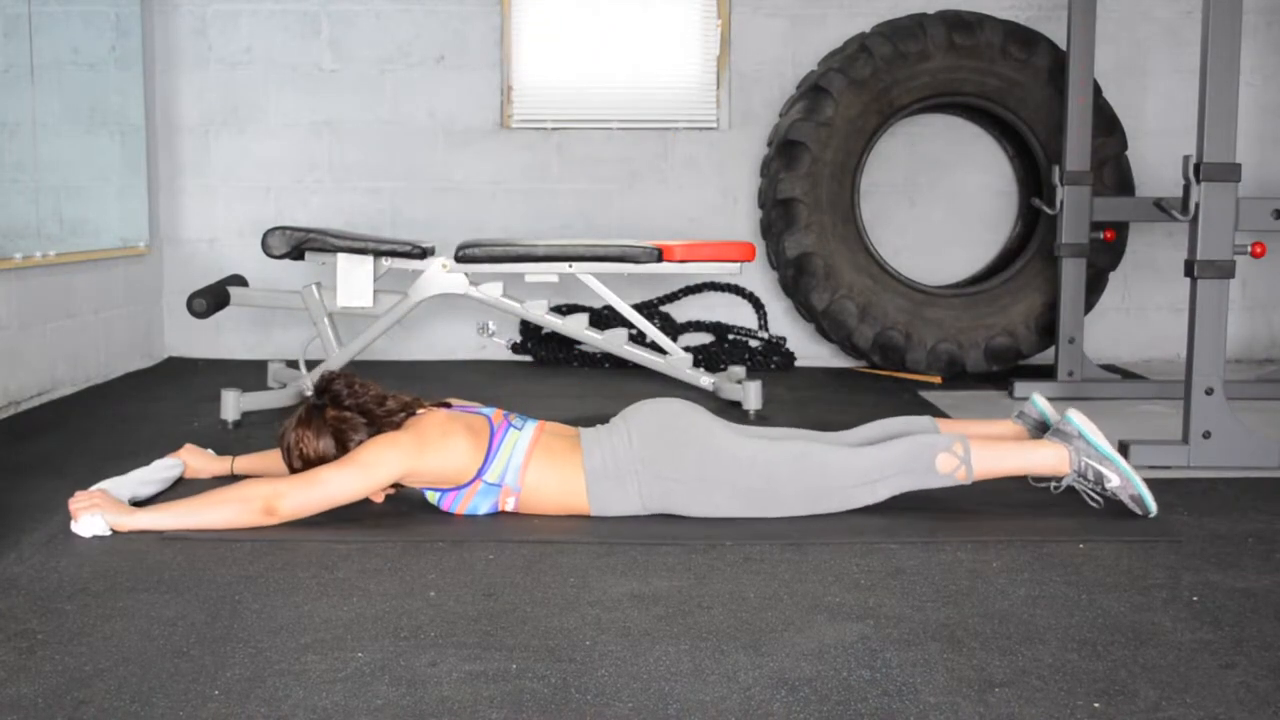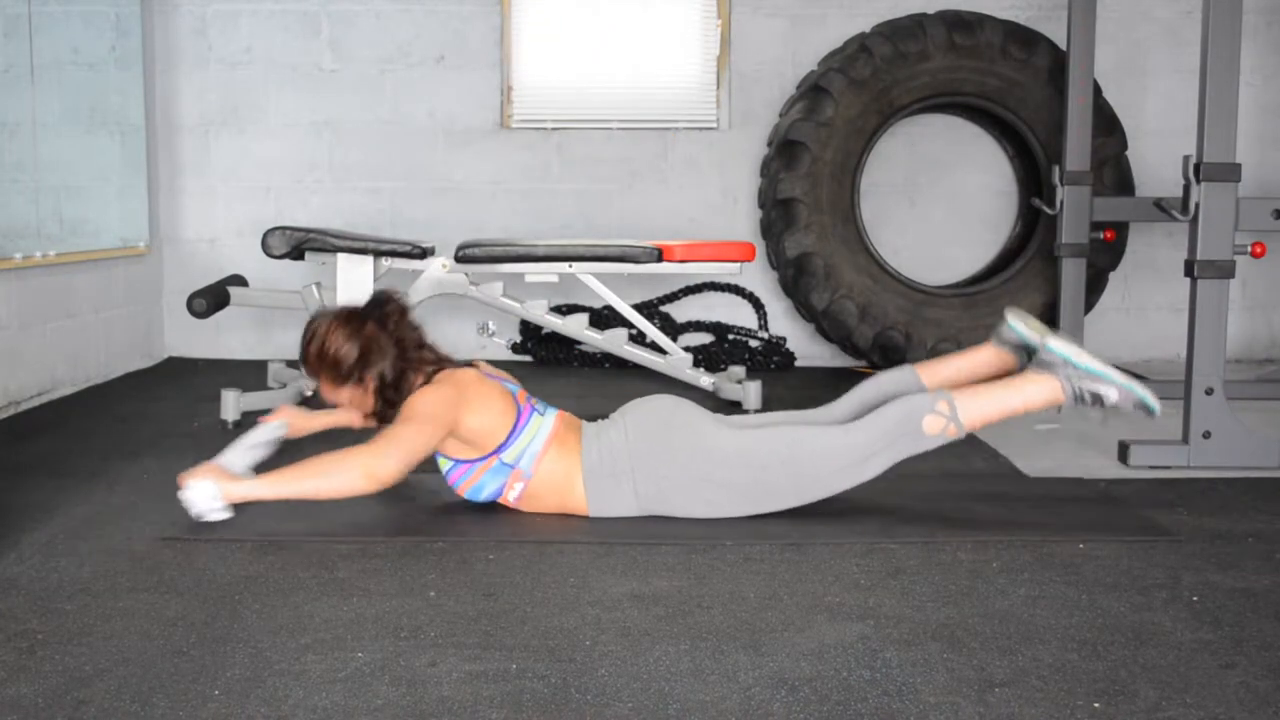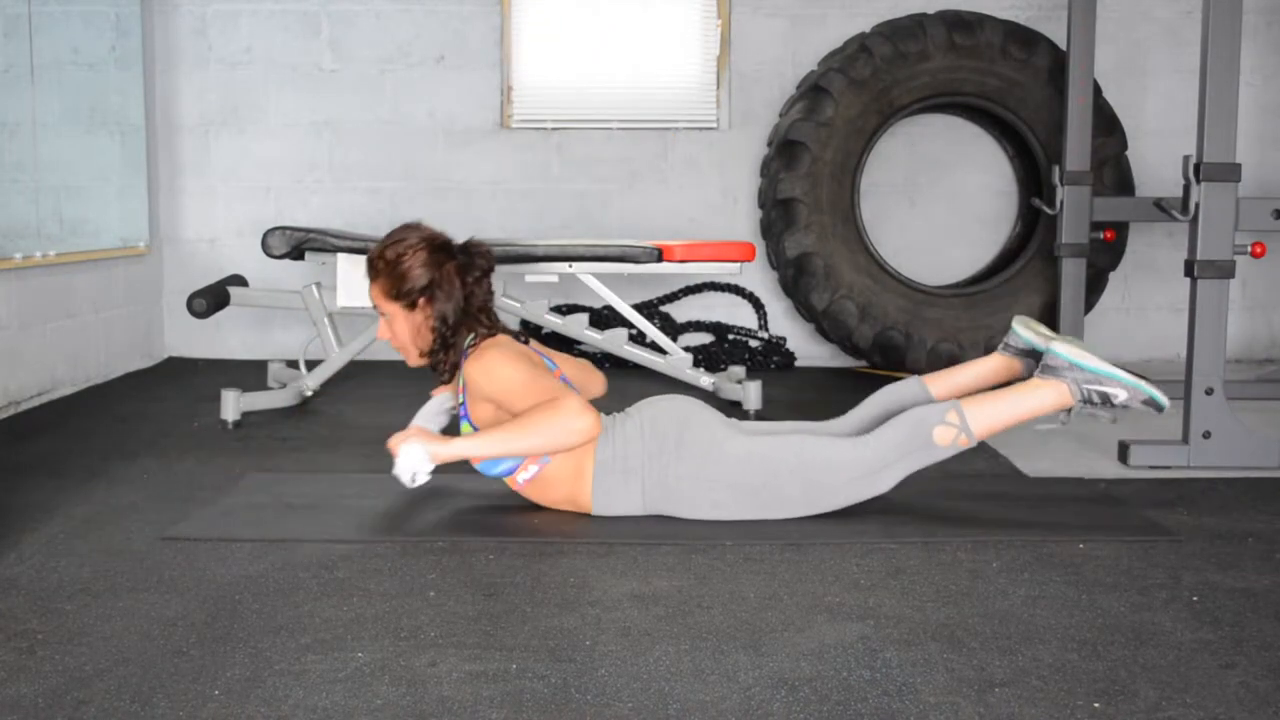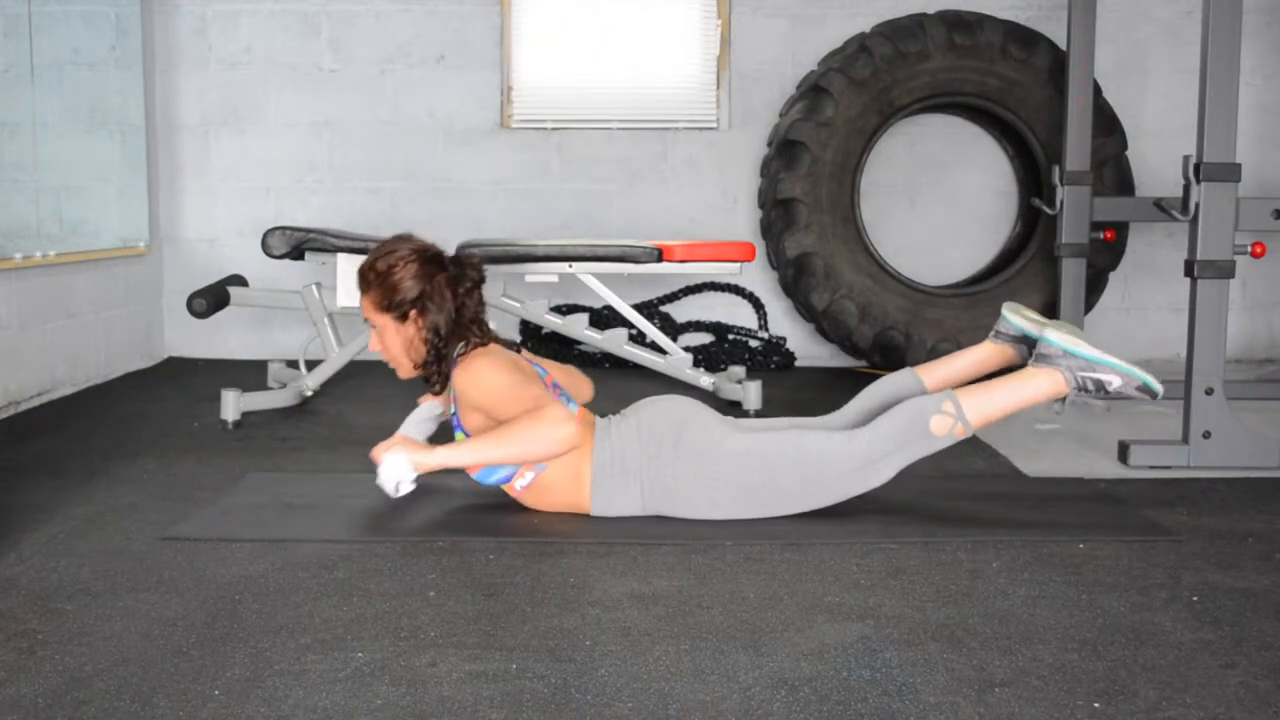
dt=0.5s
person 1, frame 1
left shoulder: (407, 448)
right shoulder: (413, 418)
left elbow: (276, 507)
right elbow: (314, 453)
left wrist: (126, 515)
right wrist: (217, 458)
left hip: (659, 465)
right hip: (655, 437)
left knee: (869, 477)
right knee: (850, 451)
left ankle: (1060, 455)
right ankle: (1033, 432)
person 1, frame 2
left shoulder: (426, 403)
right shoulder: (439, 371)
left elbow: (379, 465)
left wrist: (245, 484)
right wrist: (310, 421)
left hip: (659, 467)
right hip: (654, 436)
left knee: (866, 449)
right knee: (838, 423)
left ankle: (1057, 386)
right ankle: (1012, 351)
person 1, frame 3
left shoulder: (486, 364)
right shoulder: (492, 346)
left elbow: (573, 421)
left wrist: (447, 445)
left hip: (675, 471)
right hip: (665, 435)
left knee: (879, 462)
right knee: (852, 439)
left ankle: (1066, 387)
right ankle: (1014, 356)
person 1, frame 4
left shoulder: (473, 373)
right shoulder: (479, 354)
left elbow: (560, 428)
left wrist: (434, 455)
left hip: (673, 468)
right hip: (663, 436)
left knee: (876, 453)
right knee: (849, 430)
left ankle: (1063, 377)
right ankle: (1008, 344)
